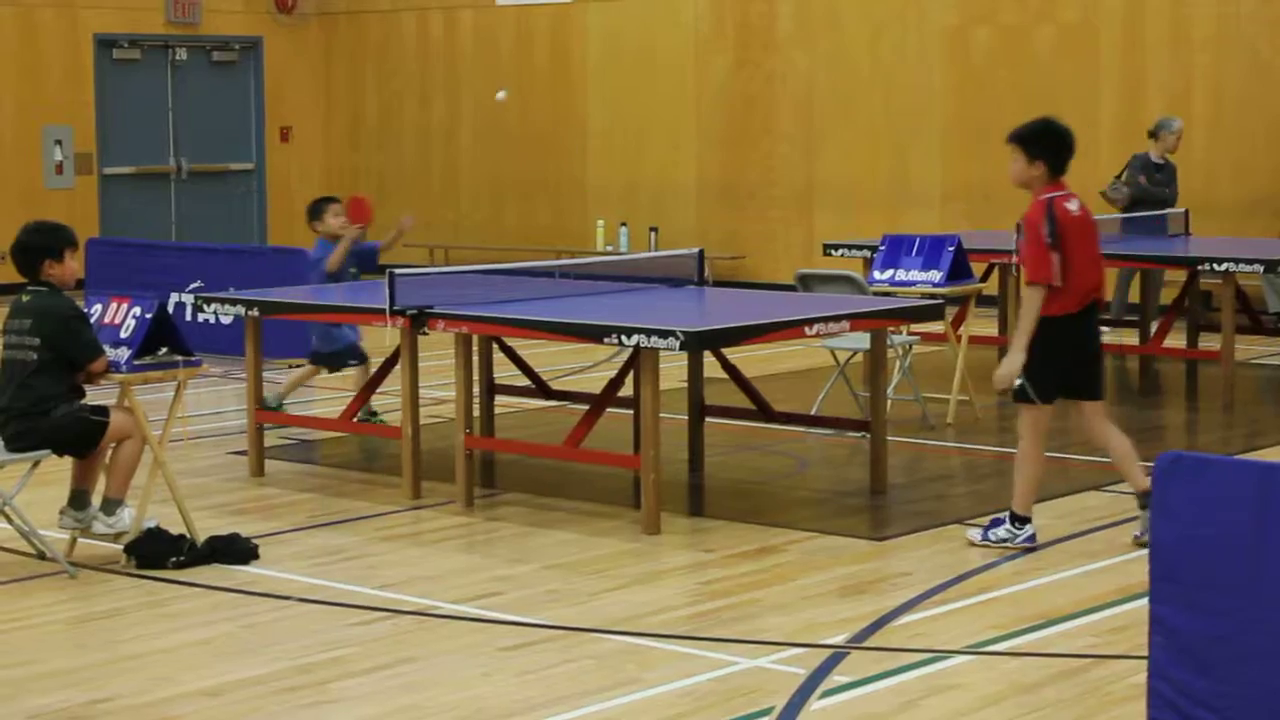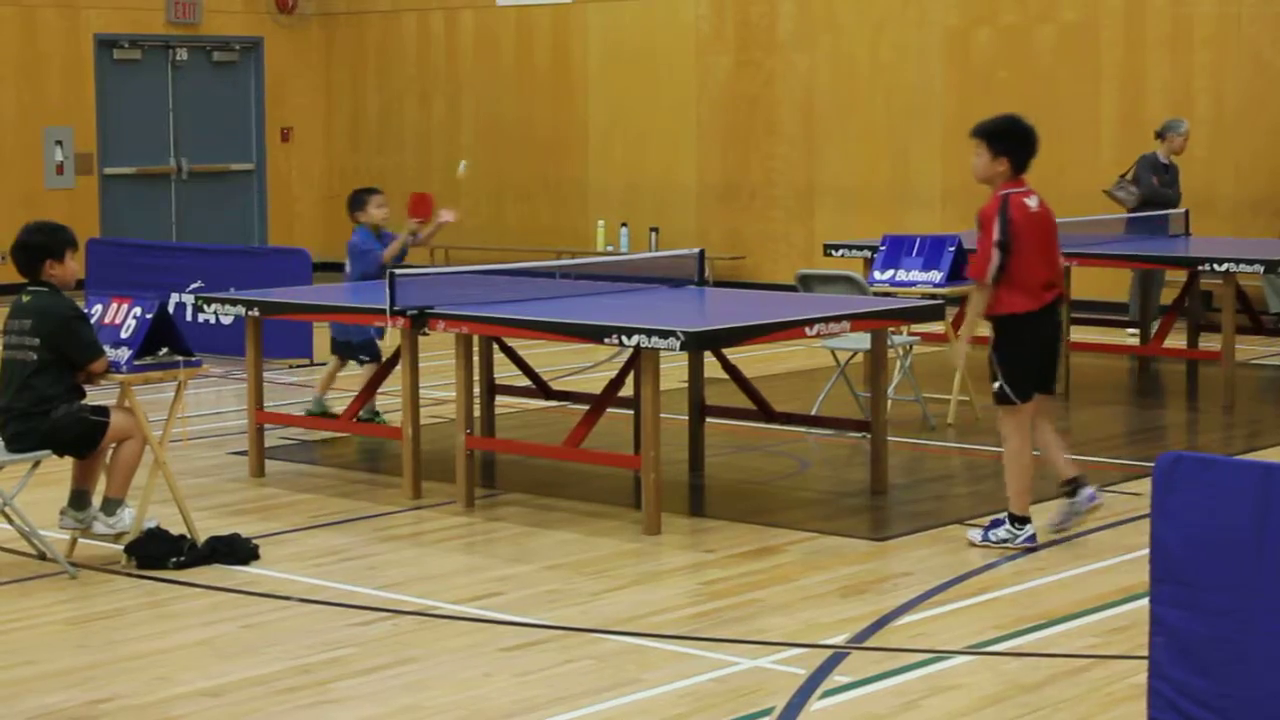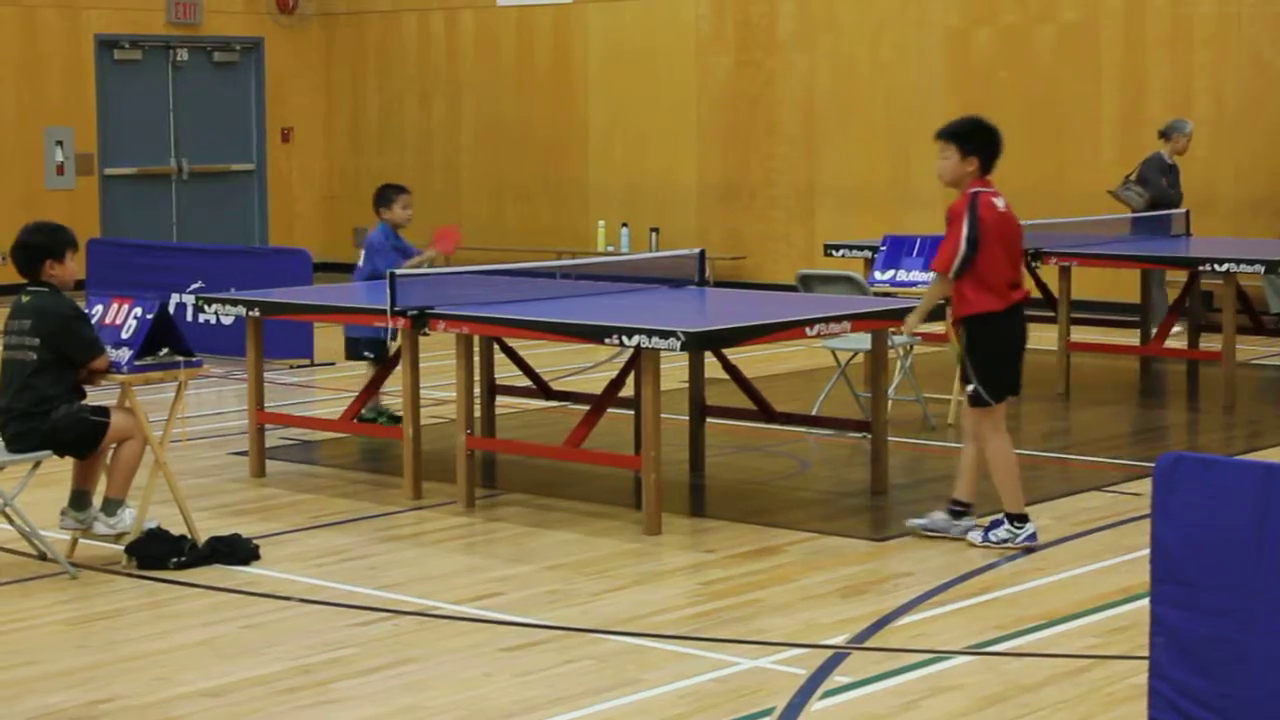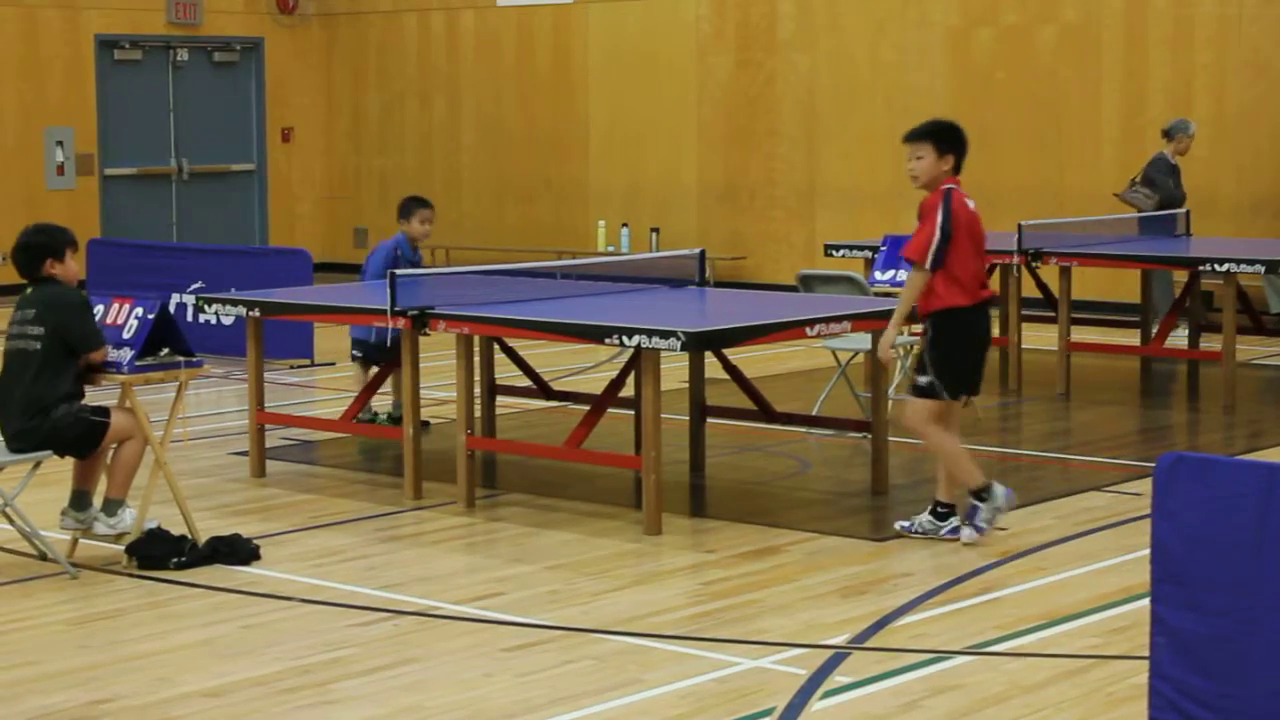
dt=0.2s
person 1, frame 1
left shoulder: (1039, 215)
right shoulder: (1075, 207)
left elbow: (1037, 287)
right elbow: (1090, 273)
left wrist: (1017, 350)
left hip: (1052, 331)
right hip: (1084, 325)
left knee: (1030, 429)
right knee: (1097, 422)
left ankle: (1018, 524)
right ankle: (1152, 502)
person 1, frame 2
left shoulder: (997, 211)
right shoulder: (1037, 204)
left elbow: (983, 282)
right elbow: (1054, 267)
left wrist: (964, 336)
left hip: (1017, 325)
right hip: (1047, 320)
left knee: (1013, 428)
right knee: (1035, 417)
left ankle: (1017, 524)
right ankle: (1075, 487)
person 1, frame 3
left shoulder: (966, 208)
right shoulder: (1000, 205)
left elbow: (946, 275)
left wrist: (915, 317)
left hip: (986, 325)
right hip: (1008, 319)
left knee: (987, 427)
right knee: (976, 424)
left ankle: (1017, 523)
right ankle: (957, 513)
person 1, frame 4
left shoulder: (939, 203)
right shoulder: (964, 204)
left elbow: (921, 270)
left wrist: (893, 326)
left hip: (952, 323)
right hip: (972, 319)
left knee: (919, 419)
right knee: (944, 421)
left ankle: (984, 492)
right ankle: (944, 514)
person 2, frame 1
right shoulder: (61, 309)
right elbow: (98, 364)
left wrist: (77, 373)
right wrist: (83, 371)
right hip: (42, 423)
left knee: (96, 424)
right knee: (133, 425)
left ankle: (78, 508)
right ankle: (110, 514)
person 2, frame 2
right shoulder: (60, 309)
right elbow: (98, 365)
left wrist: (77, 373)
right wrist: (83, 370)
right hip: (42, 422)
left knee: (97, 424)
right knee: (133, 425)
left ankle: (78, 509)
right ankle: (110, 514)
person 2, frame 3
right shoulder: (60, 308)
right elbow: (99, 362)
left wrist: (79, 370)
right wrist: (85, 368)
right hip: (42, 422)
left knee: (97, 424)
right knee: (134, 425)
left ankle: (79, 509)
right ankle: (111, 514)
person 2, frame 4
left shoulder: (26, 300)
right shoulder: (67, 298)
right elbow: (97, 354)
left wrist: (74, 361)
right wrist: (79, 360)
right hip: (42, 420)
left knee: (98, 423)
right knee: (134, 425)
left ankle: (79, 509)
right ankle: (110, 514)
person 3, frame 1
left shoulder: (353, 248)
right shoulder: (321, 252)
left elbow: (380, 248)
right elbow: (330, 268)
left wrist: (399, 231)
right wrist: (347, 240)
right hip: (330, 321)
left knee: (315, 366)
right knee: (360, 362)
left ankle: (273, 401)
right ankle: (365, 413)
person 3, frame 2
left shoulder: (383, 237)
right shoulder: (359, 243)
left elbow: (416, 241)
right elbow: (384, 259)
left wrist: (438, 224)
right wrist: (405, 234)
left knee: (340, 359)
right knee: (371, 361)
left ankle: (318, 403)
right ankle: (366, 412)
person 3, frame 3
left shoulder: (396, 240)
right shoulder: (378, 240)
left elbow: (411, 261)
right elbow: (394, 270)
left wrist: (425, 257)
right wrist: (424, 258)
left knee: (380, 361)
right knee: (375, 361)
left ankle: (376, 407)
right ankle: (369, 411)
person 3, frame 4
left shoulder: (415, 256)
right shoulder: (389, 249)
right elbow: (372, 284)
left knee: (397, 364)
right knee: (364, 363)
left ankle: (397, 412)
right ankle: (364, 413)
person 4, frame 1
left shoulder: (1170, 167)
right shoulder: (1138, 161)
left elbow: (1171, 198)
right elbow: (1138, 190)
left wrist: (1150, 190)
right wrist: (1161, 194)
left hip: (1158, 226)
right hip: (1134, 223)
left knee: (1155, 275)
right knee: (1126, 272)
right ankle: (1114, 319)
person 4, frame 2
left shoulder: (1172, 168)
right shoulder: (1146, 161)
left elbow: (1175, 199)
right elbow: (1148, 191)
left wrist: (1159, 192)
right wrist: (1167, 195)
left hip: (1161, 226)
right hip: (1140, 224)
left knee: (1157, 275)
right knee: (1141, 272)
right ankle: (1134, 320)
person 4, frame 3
left shoulder: (1173, 168)
right shoulder: (1152, 163)
left elbow: (1176, 199)
right elbow: (1159, 193)
left wrist: (1167, 197)
right wrist: (1170, 196)
left hip: (1163, 226)
right hip: (1146, 225)
left knee: (1156, 274)
right knee: (1154, 274)
left ankle: (1151, 321)
right ankle: (1162, 321)
person 4, frame 4
left shoulder: (1174, 167)
right shoulder: (1158, 163)
left elbow: (1179, 198)
right elbow: (1170, 196)
left wrist: (1173, 197)
right wrist: (1169, 197)
left hip: (1166, 226)
right hip: (1154, 226)
left knee: (1158, 274)
right knee: (1163, 274)
left ankle: (1153, 320)
